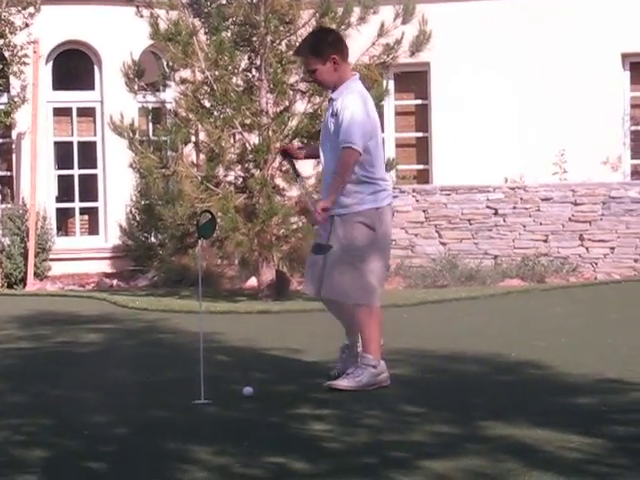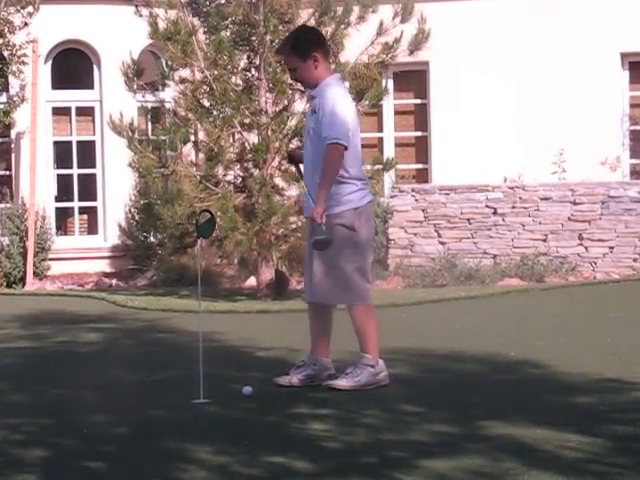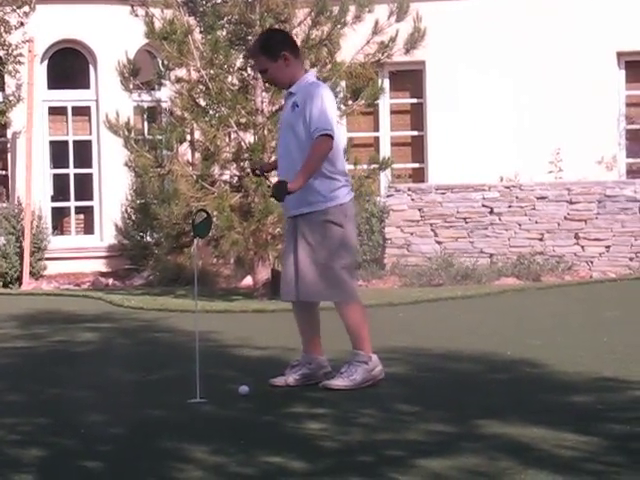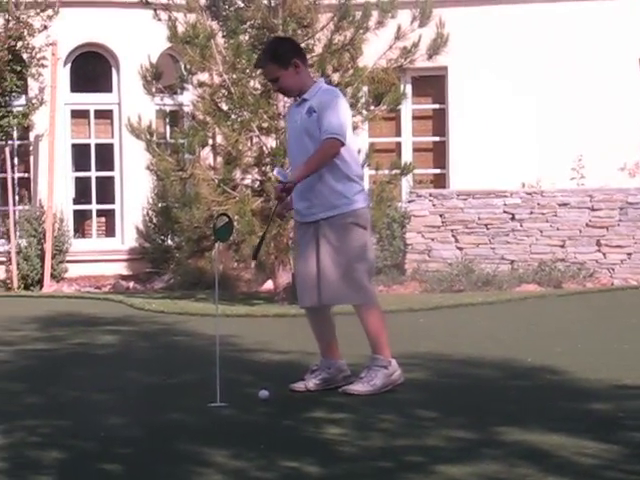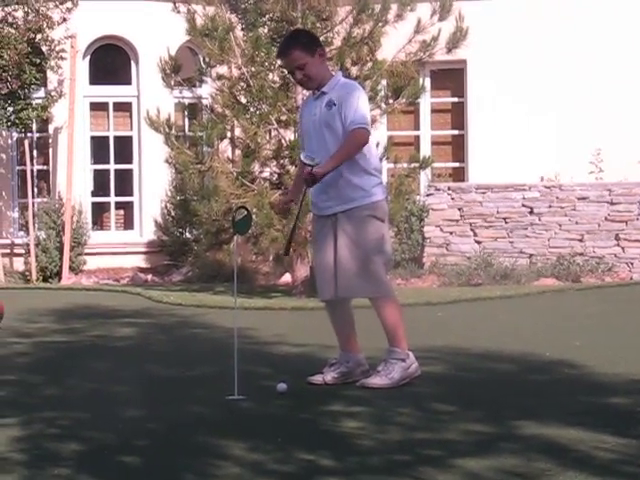
dt=0.3s
person 1, frame 1
left shoulder: (352, 100)
right shoulder: (337, 99)
left elbow: (351, 154)
left wrist: (330, 198)
right wrist: (304, 151)
left hip: (363, 208)
right hip: (339, 209)
left knee: (360, 288)
right knee: (323, 284)
left ankle: (372, 364)
right ankle: (355, 341)
person 1, frame 2
left shoulder: (332, 96)
right shoulder: (320, 97)
left elbow: (337, 149)
left wrist: (320, 200)
right wrist: (301, 157)
left hip: (344, 208)
right hip: (326, 210)
left knee: (352, 287)
right knee: (316, 289)
left ankle: (371, 364)
right ankle: (319, 362)
person 1, frame 3
left shoulder: (315, 92)
right shoulder: (291, 99)
left elbow: (324, 141)
left wrist: (297, 181)
right wrist: (273, 165)
left hip: (327, 206)
right hip: (300, 208)
left knee: (339, 285)
right knee: (298, 289)
left ankle: (366, 361)
right ankle: (313, 361)
person 1, frame 4
left shoulder: (329, 98)
right shoulder: (293, 112)
left elbow: (333, 145)
left wrist: (293, 178)
right wrist: (289, 195)
left hip: (344, 211)
right hip: (307, 216)
left knee: (357, 288)
right knee: (311, 295)
left ankle: (385, 365)
right ankle: (332, 365)
person 1, frame 5
left shoulder: (349, 92)
right shoulder: (307, 107)
left elbow: (360, 135)
left wrist: (326, 167)
right wrist: (294, 192)
left hip: (361, 203)
right hip: (325, 209)
left knee: (374, 281)
right knee: (331, 289)
left ankle: (401, 358)
right ankle: (351, 359)
